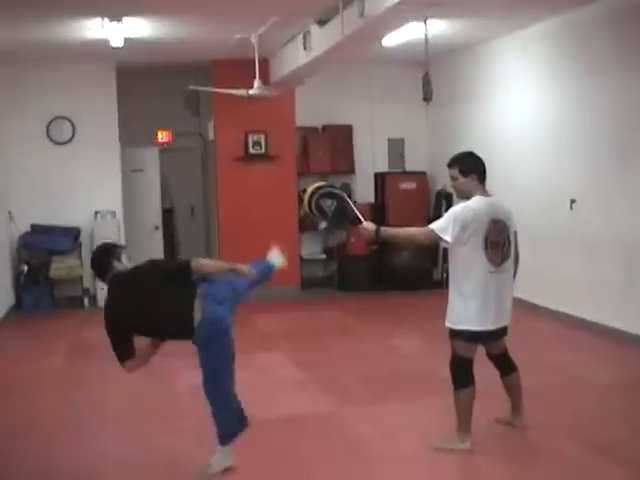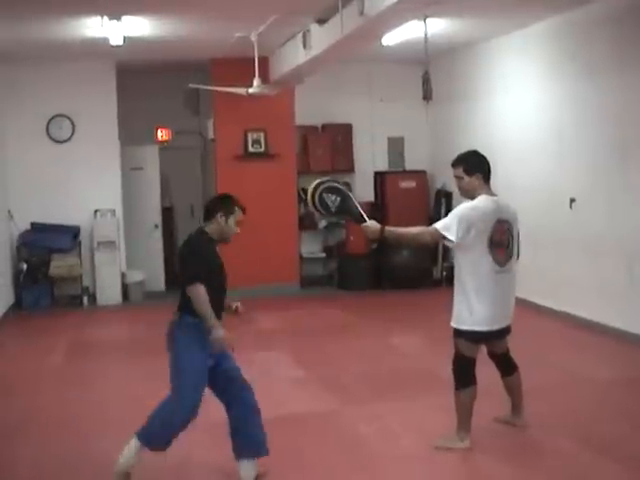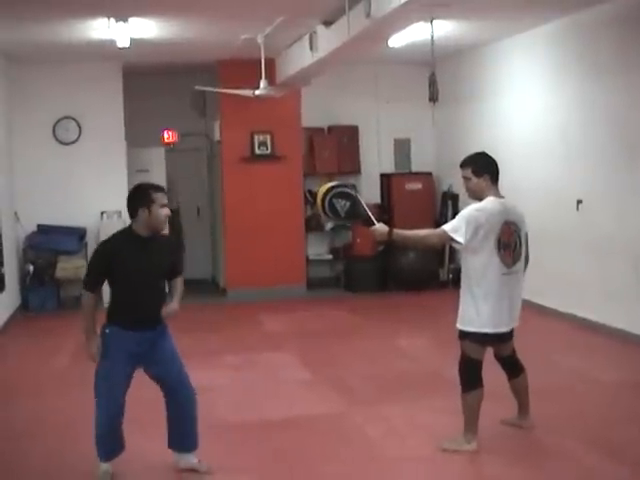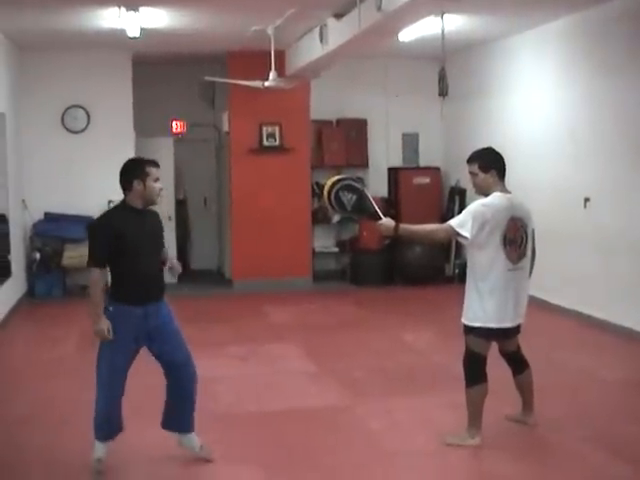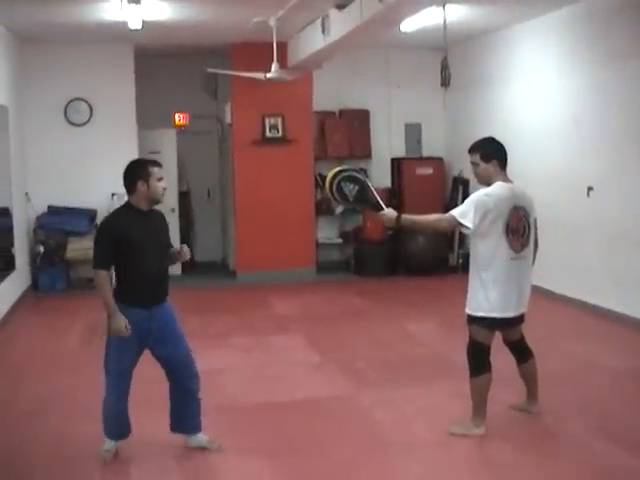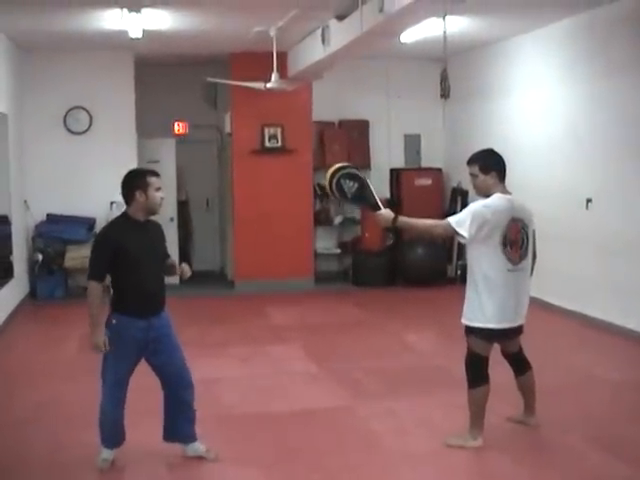
dt=0.7s
person 1, frame 1
left shoulder: (466, 212)
right shoulder: (504, 211)
left elbow: (423, 237)
right elbow: (514, 257)
left wrist: (378, 232)
left hip: (470, 308)
right hip: (496, 304)
left knee: (461, 368)
right knee: (501, 357)
left ankle: (463, 437)
right ankle: (517, 414)
person 1, frame 2
left shoulder: (470, 212)
right shoulder: (508, 210)
left elbow: (427, 236)
left wrist: (382, 231)
left hip: (476, 307)
right hip: (499, 304)
left knee: (464, 367)
right knee: (502, 357)
left ankle: (462, 436)
right ankle: (518, 413)
person 1, frame 3
left shoulder: (478, 213)
right shoulder: (515, 213)
left elbow: (435, 238)
right elbow: (524, 258)
left wrist: (390, 234)
left hip: (481, 308)
right hip: (506, 305)
left knee: (470, 369)
right knee: (508, 359)
left ankle: (469, 438)
right ankle: (524, 416)
person 1, frame 4
left shoulder: (485, 208)
right shoulder: (522, 208)
left elbow: (441, 233)
right elbow: (530, 254)
left wrist: (396, 228)
left hip: (486, 303)
right hip: (511, 300)
left knee: (474, 364)
right knee: (513, 355)
left ankle: (472, 433)
right ankle: (528, 412)
person 1, frame 5
left shoulder: (487, 198)
right shoulder: (524, 197)
left elbow: (444, 223)
right elbow: (533, 243)
left wrist: (399, 219)
left hip: (490, 293)
right hip: (515, 290)
left knee: (478, 353)
right knee: (517, 344)
left ankle: (477, 423)
right ankle: (532, 401)
person 1, frame 6
left shoulder: (485, 209)
right shoulder: (523, 210)
left elbow: (441, 229)
right elbow: (531, 255)
left wrist: (395, 220)
left hip: (488, 305)
right hip: (512, 302)
left knee: (476, 365)
right knee: (515, 355)
left ankle: (474, 435)
right ankle: (530, 413)
person 2, frame 1
left shoulder: (112, 315)
right shoulder: (150, 270)
left elbow: (130, 365)
right elbow: (197, 266)
left wrist: (154, 343)
right wrist: (237, 267)
left hip: (207, 327)
right hip: (211, 297)
left knee: (218, 388)
right knee: (232, 281)
left ankle: (224, 453)
right ankle: (271, 262)
person 2, frame 2
left shoulder: (202, 248)
right shoulder: (199, 245)
right elbow: (194, 286)
left wrist: (227, 306)
right wrist: (215, 327)
left hip: (204, 334)
right hip: (193, 333)
left knee: (240, 396)
right knee: (186, 400)
right ankle: (134, 449)
person 2, frame 3
left shoulder: (167, 245)
right shoulder: (111, 248)
left elbow: (176, 276)
right elbow: (91, 291)
left wrist: (175, 301)
right wrist: (91, 336)
left hip: (156, 334)
right hip: (120, 336)
left knee: (182, 393)
right knee: (109, 405)
left ankle: (185, 455)
person 2, frame 4
left shoulder: (153, 219)
right shoulder: (108, 223)
right elbow: (96, 271)
left wrist: (170, 262)
right wrist: (98, 316)
left hip: (158, 310)
right hip: (123, 314)
left knee: (183, 372)
right knee: (110, 383)
left ankle: (185, 434)
right ankle: (102, 443)
person 2, frame 5
left shoulder: (158, 219)
right shoulder: (113, 224)
right elbow: (101, 271)
left wrist: (179, 255)
right wrist: (113, 314)
left hip: (161, 311)
right hip: (129, 314)
left knee: (185, 372)
right knee: (117, 381)
left ankle: (192, 433)
right ankle: (113, 438)
person 2, frame 6
left shoulder: (155, 230)
right shoulder: (111, 235)
right elbow: (95, 283)
left wrist: (177, 268)
right wrist: (97, 327)
left hip: (159, 321)
right hip: (125, 324)
left knee: (180, 383)
right knee: (114, 389)
left ankle: (188, 441)
right ankle: (109, 447)
